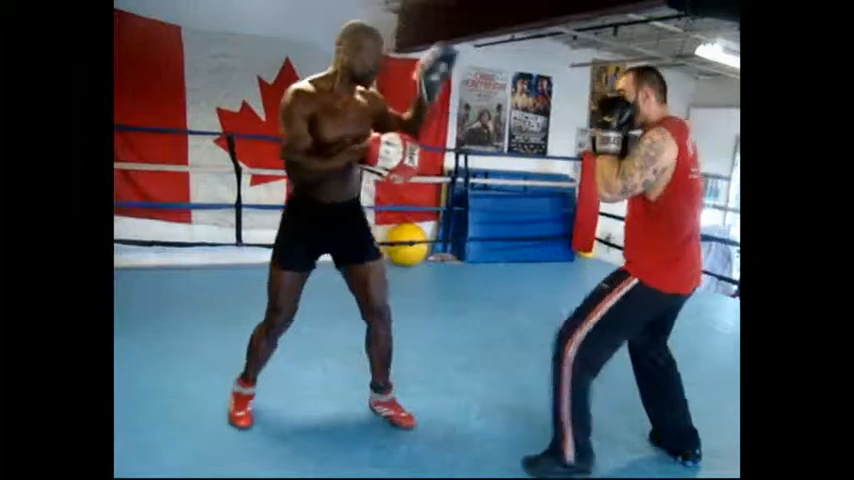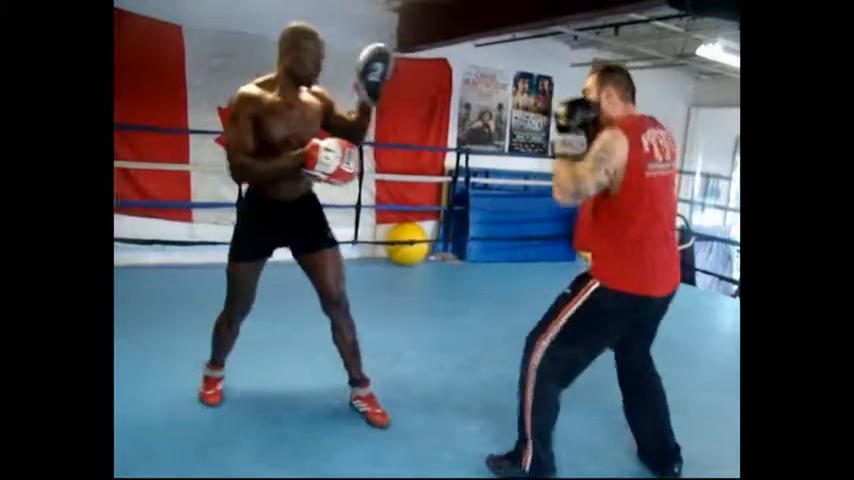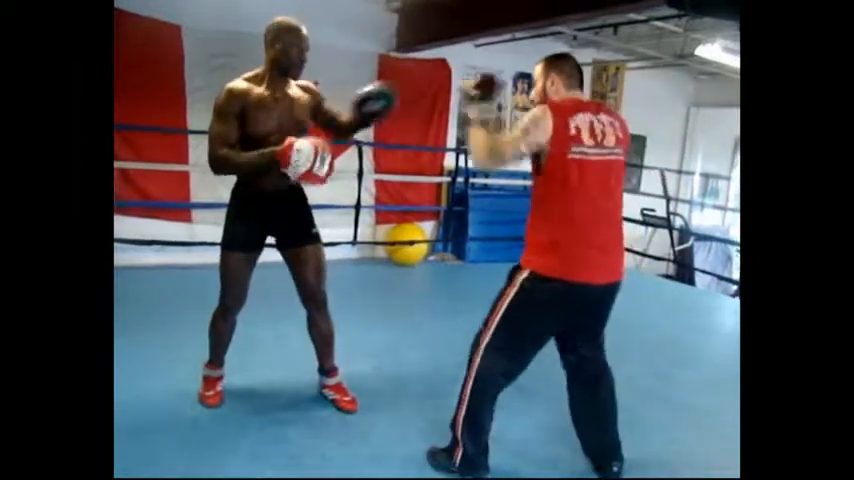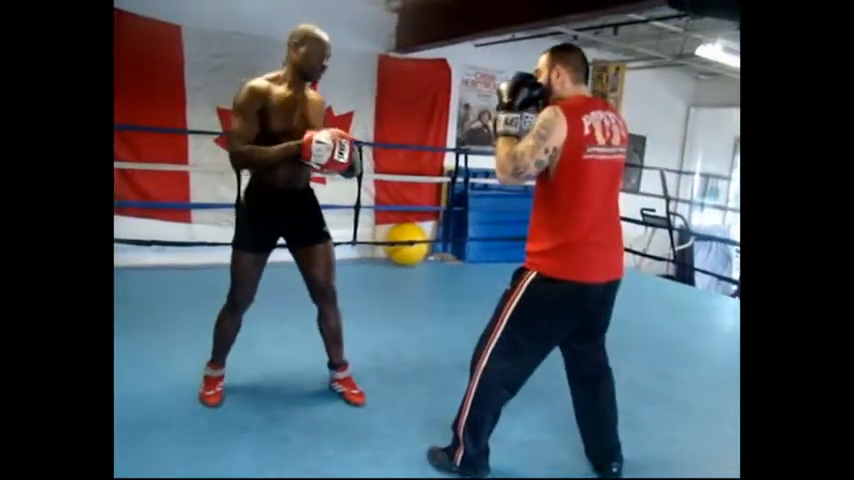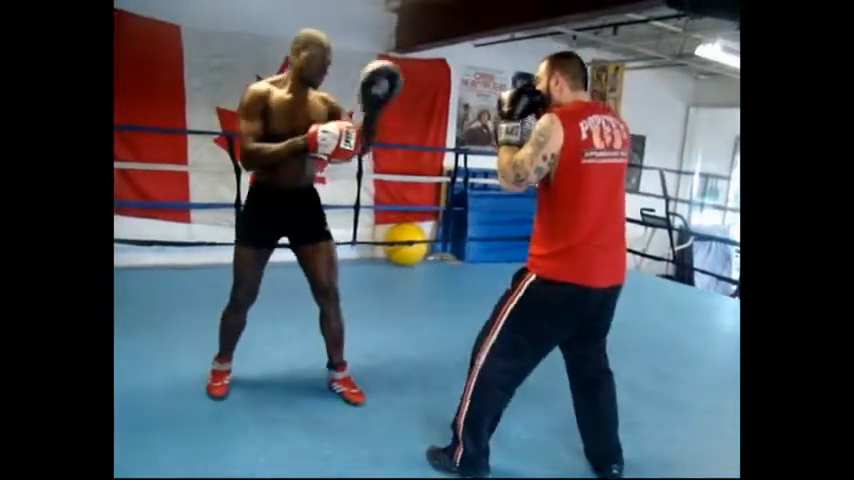
dt=0.5s
person 1, frame 1
left shoulder: (660, 138)
right shoulder: (675, 132)
left elbow: (611, 190)
right elbow: (637, 182)
left wrist: (607, 134)
right wrist: (615, 135)
left hip: (652, 275)
right hip: (677, 272)
left knee: (575, 346)
right knee: (650, 351)
right ankle: (682, 441)
person 1, frame 2
left shoulder: (615, 137)
right shoulder: (659, 134)
left elbow: (568, 194)
left wrist: (567, 137)
right wrist: (588, 139)
left hip: (618, 281)
right hip: (662, 280)
left knee: (542, 357)
right knee: (636, 363)
person 1, frame 3
left shoulder: (548, 116)
right shoulder: (616, 123)
left elbow: (488, 156)
left wrist: (477, 108)
left hip: (552, 270)
right hip: (606, 271)
left knee: (492, 357)
right knee: (588, 360)
person 1, frame 4
left shoulder: (559, 116)
right shoulder: (614, 120)
left elbow: (510, 171)
left wrist: (509, 114)
left hip: (558, 271)
right hip: (605, 271)
left knee: (498, 360)
right knee: (590, 363)
person 1, frame 5
left shoulder: (556, 123)
right shoulder: (615, 125)
left elbow: (513, 179)
left wrist: (510, 124)
left hip: (559, 273)
right hip: (608, 274)
left knee: (496, 358)
right knee: (591, 364)
person 2, frame 1
left shoulder: (370, 101)
right shoulder: (303, 97)
left elbow: (406, 132)
right elbow: (296, 167)
left wrist: (424, 96)
right wrist: (358, 154)
left hip: (349, 215)
right hip: (305, 215)
left knee: (379, 314)
right knee: (278, 320)
left ankle: (381, 394)
right ankle: (244, 389)
person 2, frame 2
left shoulder: (318, 100)
right shoulder: (250, 99)
left elbow: (353, 135)
right elbow: (239, 168)
left wrist: (367, 100)
right wrist: (303, 159)
left hip: (305, 210)
right hip: (260, 212)
left knee: (338, 304)
right knee: (237, 308)
left ankle: (359, 388)
right ankle: (214, 371)
person 2, frame 3
left shoulder: (307, 94)
right shoulder: (237, 94)
left elbow: (340, 128)
right elbow: (218, 159)
left wrist: (364, 114)
right wrist: (274, 155)
left hip: (292, 203)
right hip: (249, 205)
left knee: (316, 297)
right knee: (231, 302)
left ankle: (330, 378)
right ankle: (213, 372)
person 2, frame 4
left shoulder: (316, 99)
right shoulder: (257, 93)
right elbow: (239, 155)
left wrist: (338, 157)
right wrist: (297, 148)
left hip: (302, 202)
right hip: (261, 202)
left knee: (326, 293)
right knee: (239, 300)
left ankle: (339, 372)
right ankle: (214, 371)
person 2, frame 5
left shoulder: (325, 104)
right shoulder: (261, 94)
left elbow: (356, 149)
right elbow: (249, 155)
left wrist: (372, 111)
right wrist: (303, 141)
left hip: (305, 202)
right hip: (264, 202)
left knee: (328, 293)
right knee: (242, 297)
left ankle: (338, 371)
right ankle: (222, 365)
